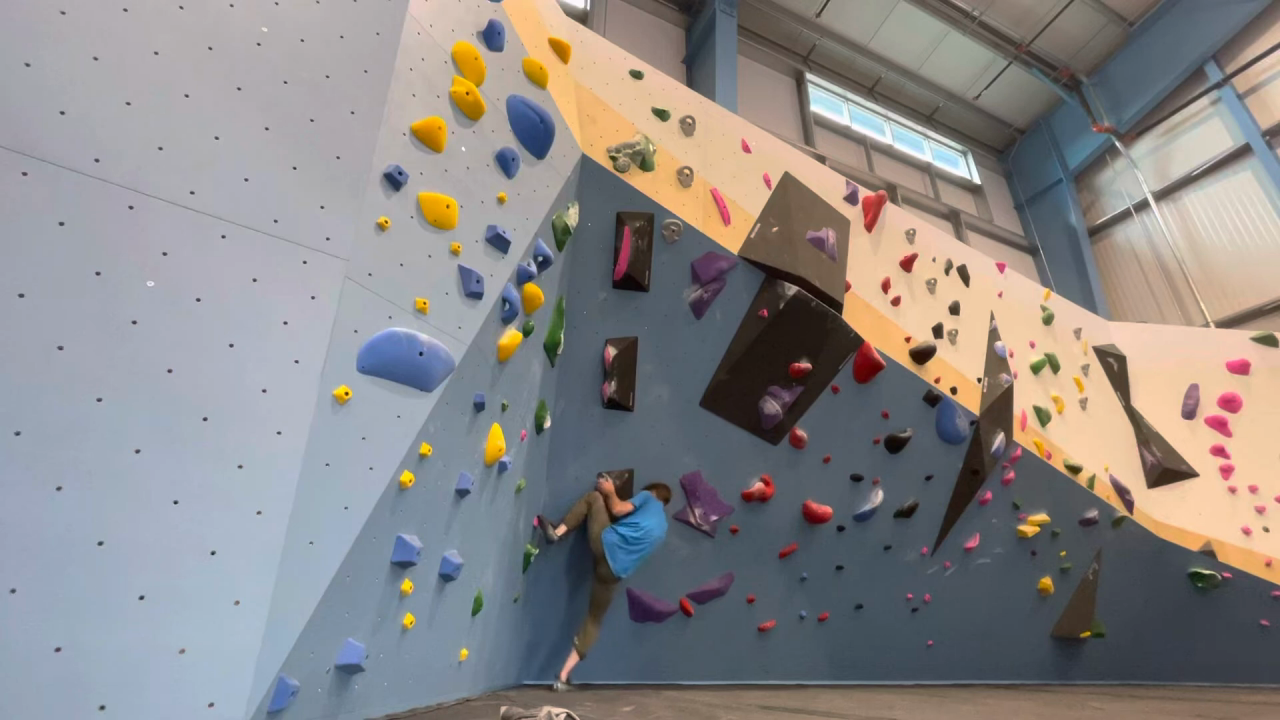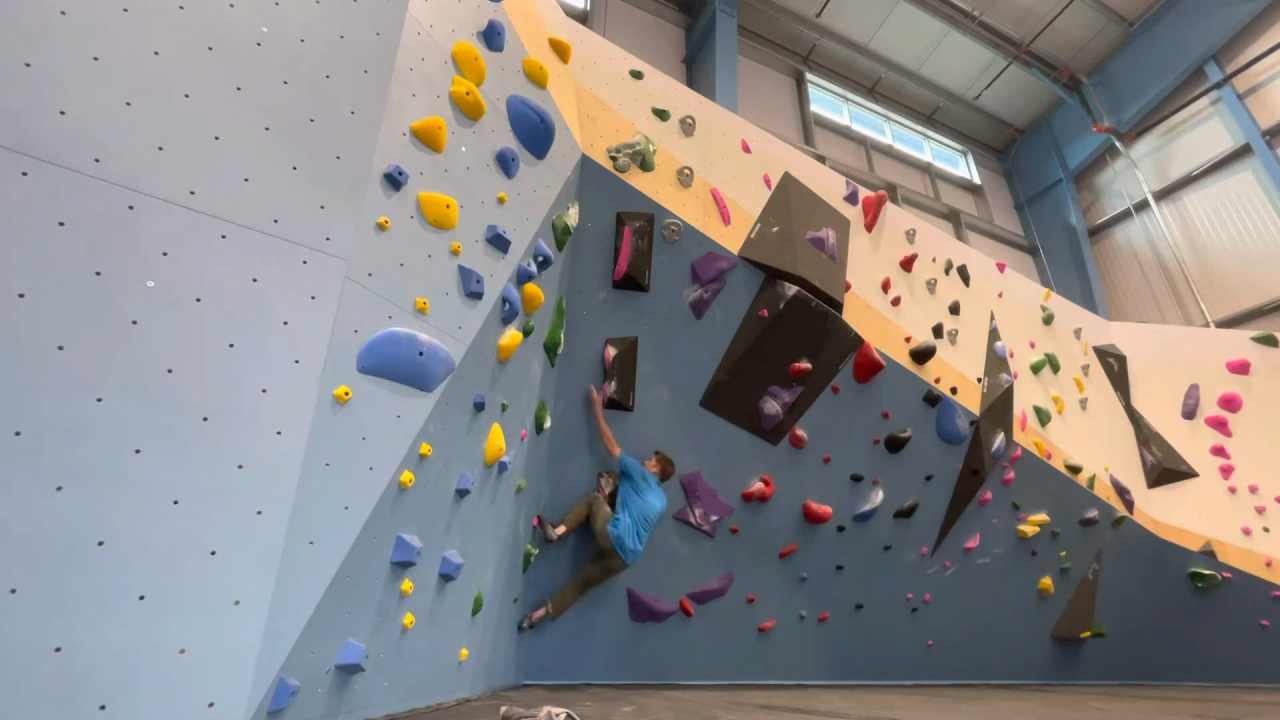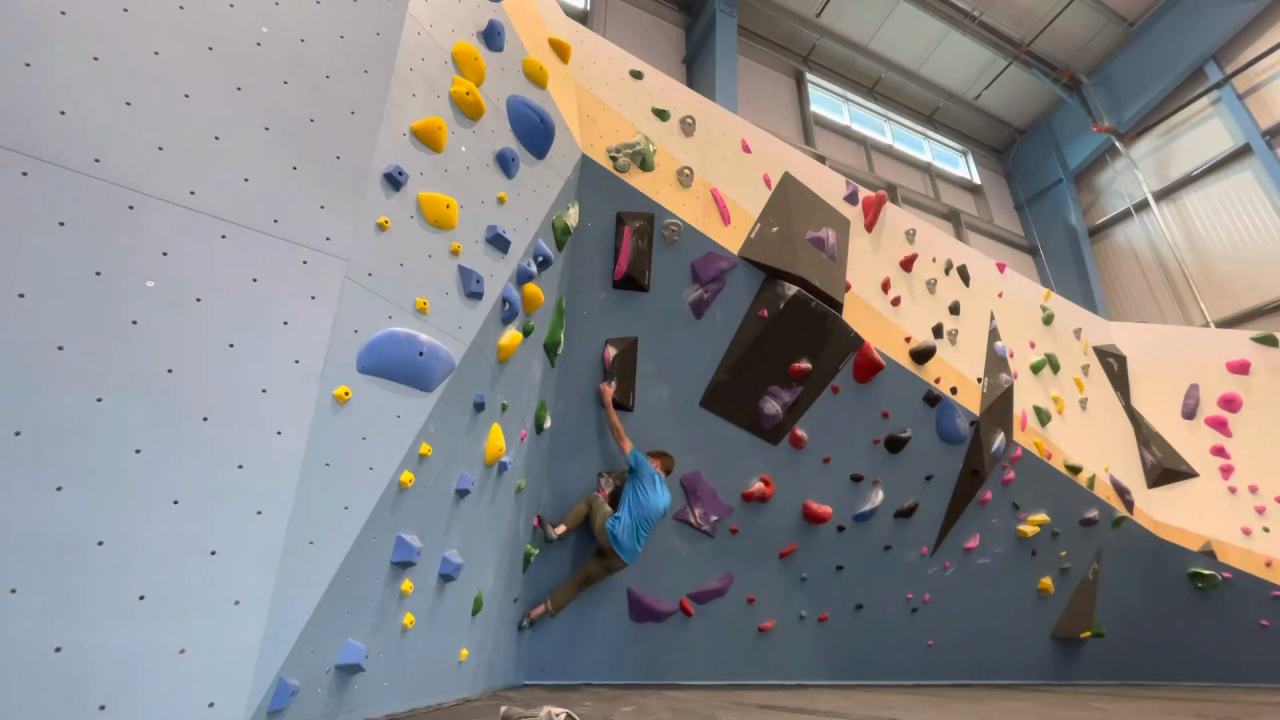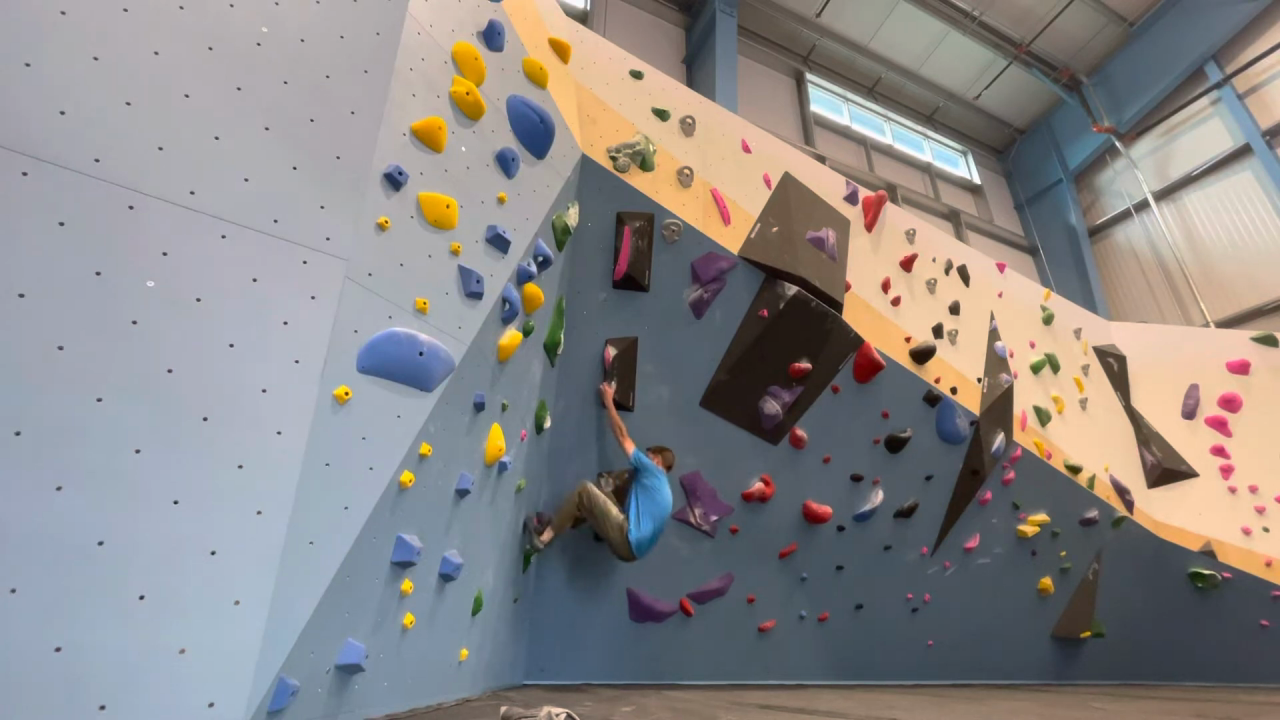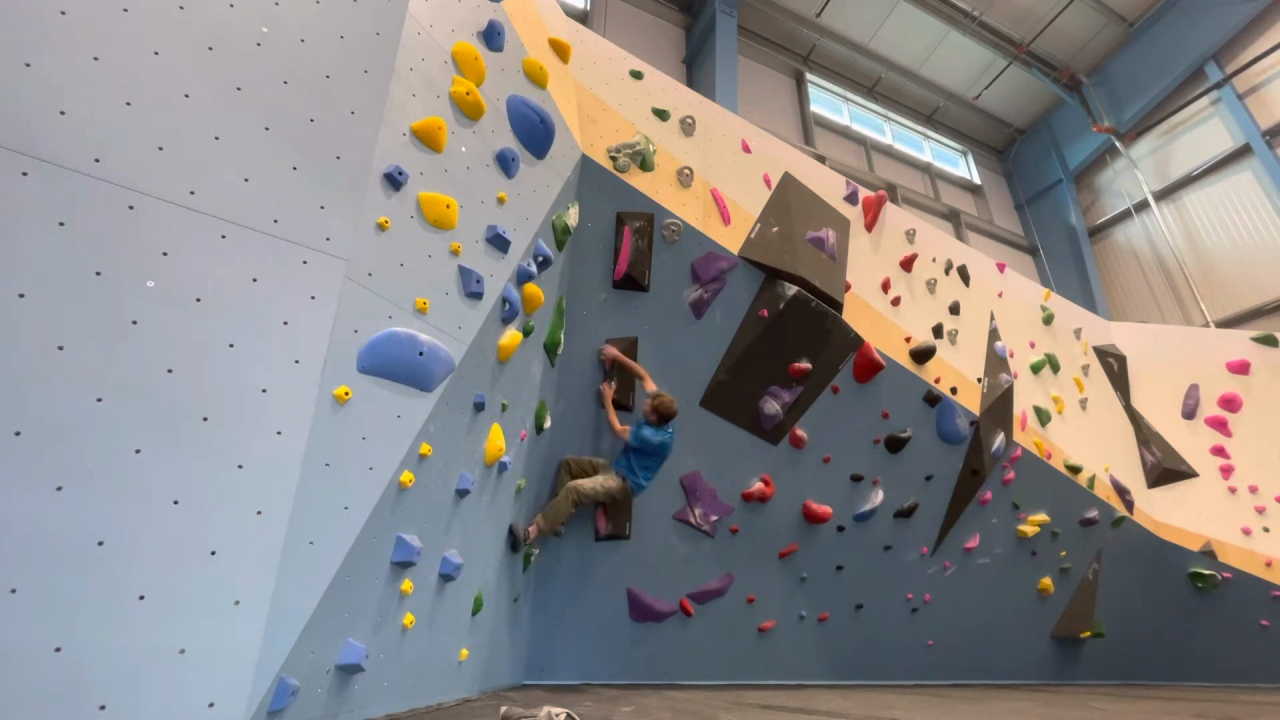
dt=1s
person 1, frame 1
left shoulder: (648, 498)
right shoulder: (662, 528)
left elbow: (618, 509)
left wrist: (609, 492)
left hip: (606, 542)
right hip: (616, 570)
left knee: (593, 496)
right knee: (594, 619)
left ankle: (557, 531)
right ankle: (563, 676)
person 1, frame 2
left shoulder: (639, 474)
right shoulder: (661, 501)
left elbow: (610, 444)
left wrist: (596, 407)
right wrist: (610, 500)
left hip: (612, 537)
right hip: (626, 557)
left knee: (593, 498)
right knee: (582, 582)
left ankle: (557, 530)
right ankle: (541, 613)
person 1, frame 3
left shoulder: (645, 471)
right shoulder: (666, 498)
left elbow: (620, 437)
left wrist: (607, 401)
left hip: (611, 536)
right hip: (626, 556)
left knee: (593, 498)
right knee: (580, 579)
left ankle: (557, 530)
right ankle: (539, 611)
person 1, frame 4
left shoulder: (650, 470)
right shoulder: (663, 487)
left elbow: (622, 435)
left wrist: (608, 401)
left hip: (626, 541)
right hip: (630, 547)
left knee: (585, 489)
right knee: (591, 504)
left ankle: (544, 538)
right ankle: (550, 531)
person 1, frame 5
left shoulder: (651, 436)
right shoulder: (662, 417)
left elbow: (617, 430)
right elbow: (644, 376)
left wrist: (607, 400)
right wrist: (617, 356)
left hip: (625, 482)
right hip: (617, 469)
left knee: (573, 490)
right knee: (568, 464)
left ankle: (530, 534)
right ankle: (555, 520)
